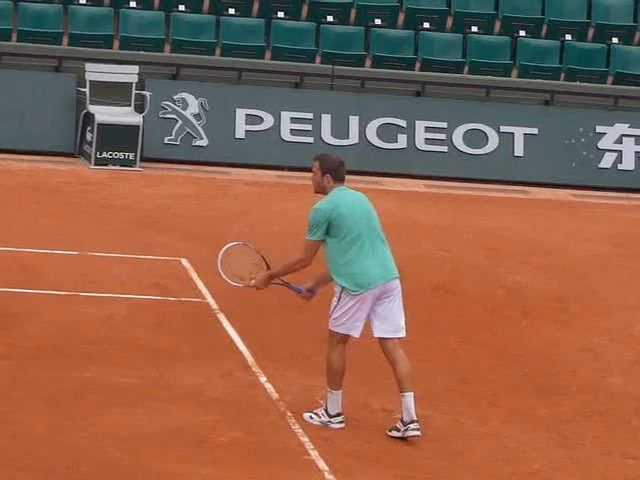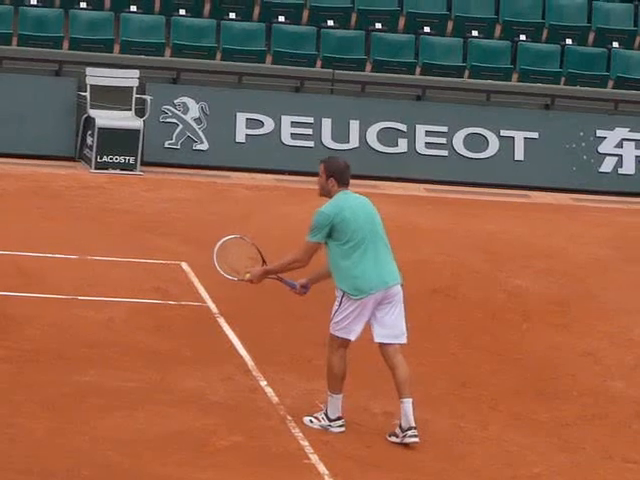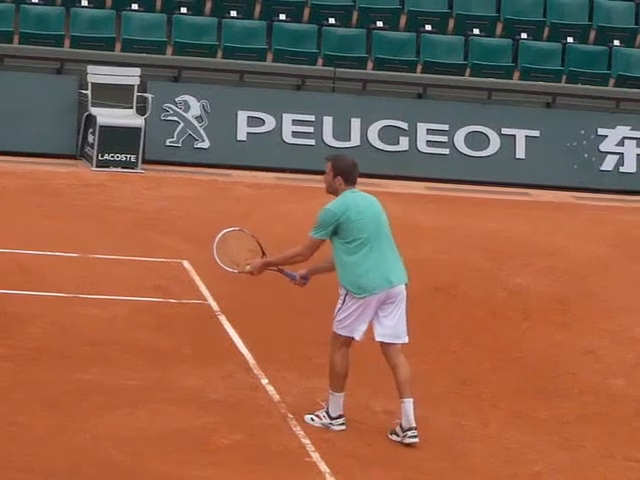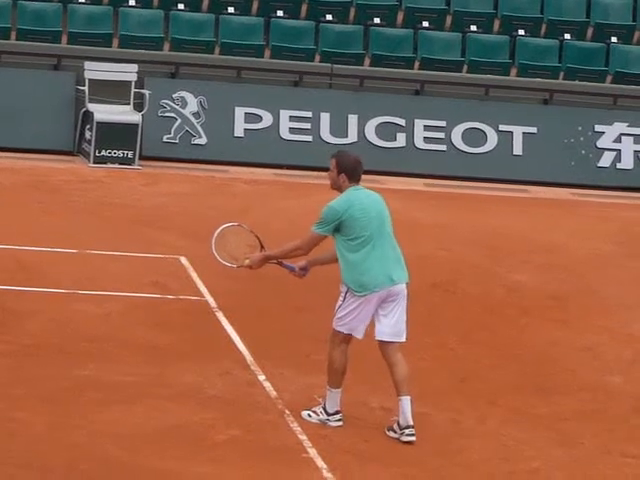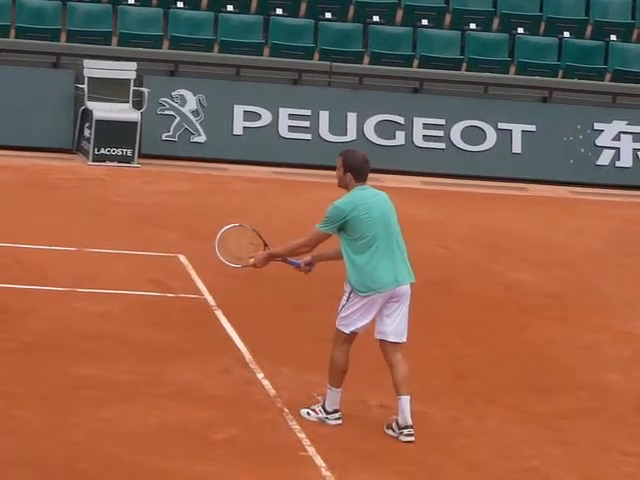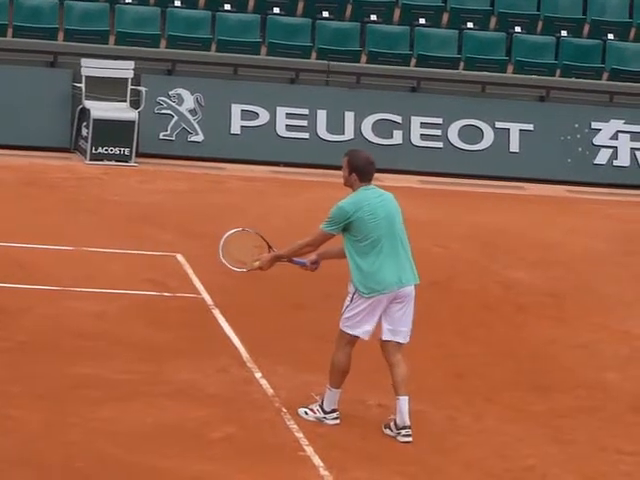
dt=0.4s
person 1, frame 1
left shoulder: (323, 208)
right shoulder: (360, 198)
left elbow: (304, 260)
left wrist: (269, 276)
right wrist: (317, 283)
left hip: (358, 285)
right hip: (388, 278)
left knee: (336, 342)
right knee: (392, 346)
left ankle: (333, 412)
right ankle: (409, 418)
person 1, frame 2
left shoulder: (327, 212)
right shoulder: (364, 203)
left elbow: (301, 259)
left wrist: (264, 271)
right wrist: (311, 281)
left hip: (359, 289)
right hip: (390, 284)
left knee: (337, 346)
right knee: (393, 351)
left ankle: (333, 416)
right ankle: (408, 424)
person 1, frame 3
left shoulder: (334, 210)
right shoulder: (371, 201)
left elbow: (303, 253)
left wrist: (264, 263)
right wrist: (311, 272)
left hip: (363, 288)
right hip: (394, 283)
left knee: (340, 344)
right knee: (394, 351)
left ankle: (334, 413)
right ankle: (408, 424)
person 1, frame 4
left shoulder: (338, 207)
right shoulder: (376, 199)
left elbow: (303, 246)
left wrist: (264, 257)
right wrist: (311, 264)
left hip: (363, 286)
right hip: (396, 281)
left knee: (339, 341)
right knee: (393, 349)
left ankle: (331, 410)
right ankle: (405, 422)
person 1, frame 5
left shoulder: (343, 206)
right shoulder: (383, 198)
left elbow: (307, 243)
left wrist: (269, 255)
right wrist: (316, 259)
left hip: (368, 286)
right hip: (400, 282)
left knee: (342, 341)
right knee: (393, 350)
left ankle: (331, 408)
right ankle: (404, 422)
person 1, frame 6
left shoulder: (348, 207)
right shoulder: (389, 199)
left elbow: (311, 243)
left wrist: (274, 257)
right wrist: (322, 256)
left hip: (371, 287)
right hip: (404, 283)
left knee: (345, 343)
right knee: (393, 351)
left ankle: (329, 408)
right ankle: (402, 422)
